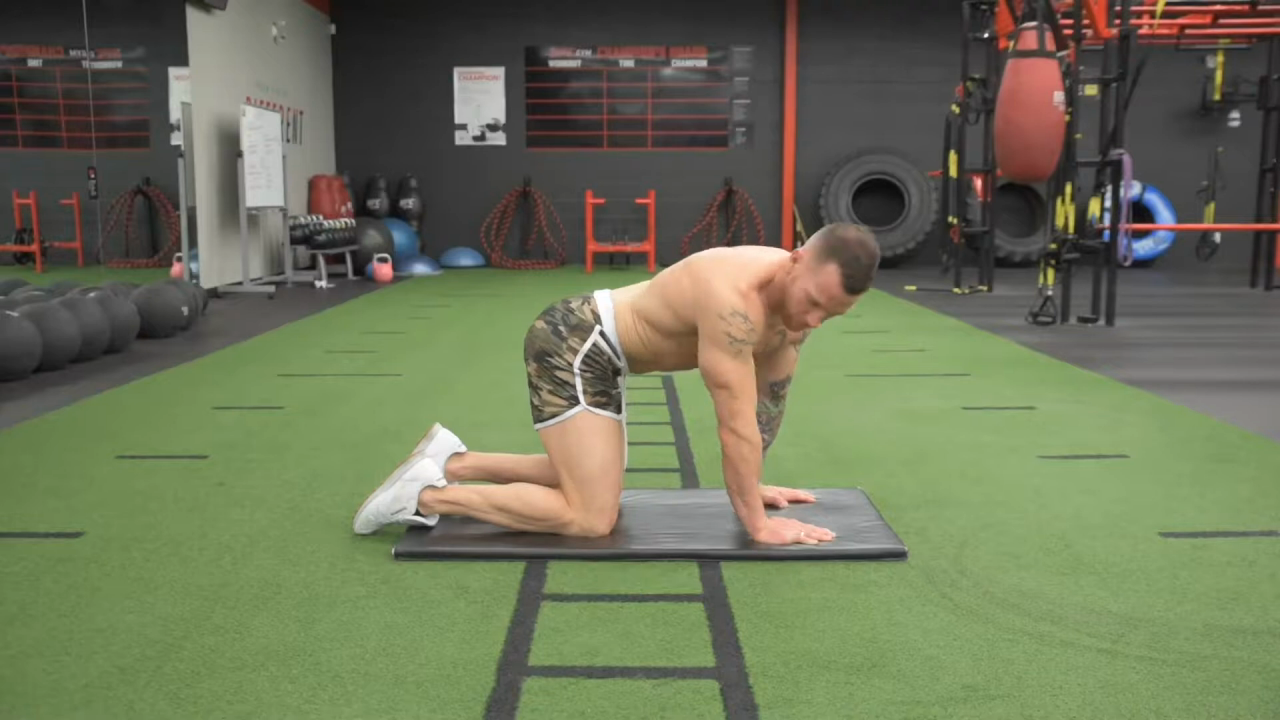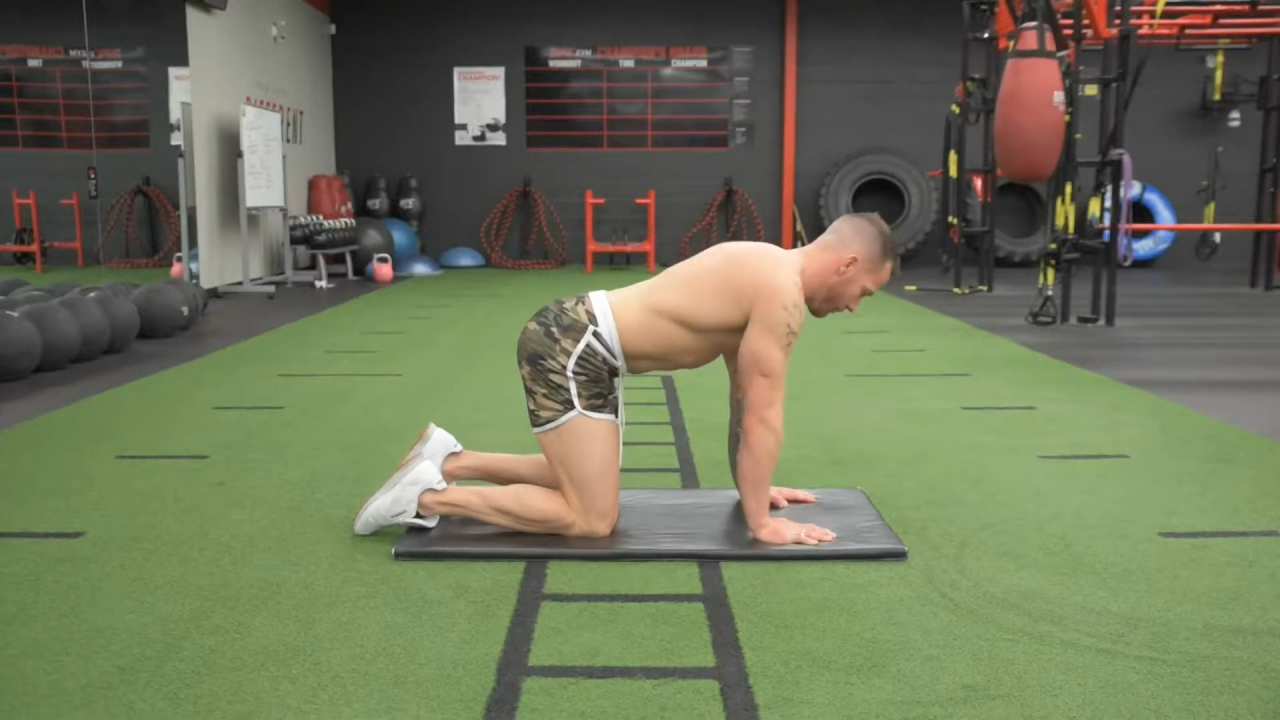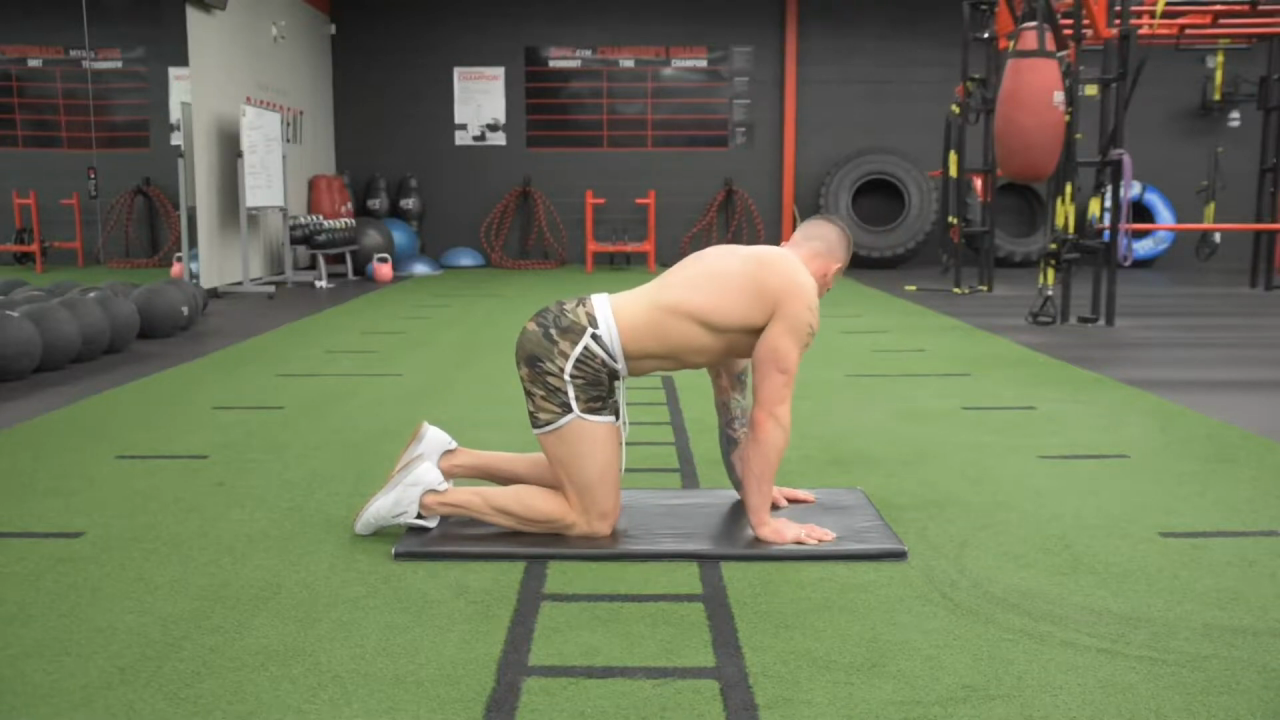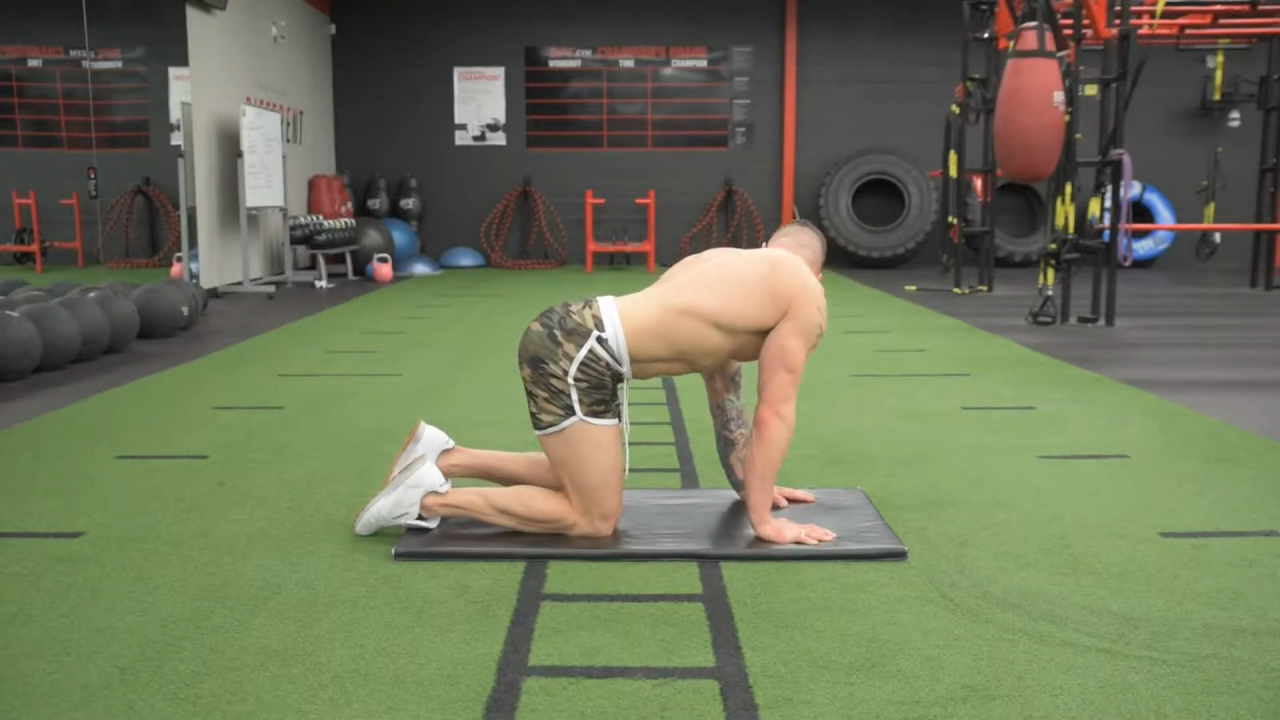
dt=0.5s
person 1, frame 1
left shoulder: (796, 304)
right shoulder: (735, 299)
left elbow: (769, 401)
right elbow: (736, 425)
left wrist: (749, 485)
right wrist: (758, 522)
left hip: (592, 352)
right hip: (571, 346)
left knee: (591, 481)
right knee: (592, 517)
left ankle: (453, 461)
right ankle: (426, 493)
person 1, frame 2
left shoulder: (766, 273)
right shoulder: (783, 293)
left elbow: (745, 396)
right elbow: (762, 416)
left wrist: (754, 486)
right wrist: (760, 521)
left hip: (572, 341)
right hip: (568, 350)
left knee: (583, 480)
right knee: (593, 519)
left ankle: (449, 461)
right ankle: (426, 496)
person 1, frame 3
left shoulder: (749, 265)
right shoulder: (798, 295)
left elbow: (730, 392)
right elbow: (770, 415)
left wrist: (750, 486)
right wrist: (761, 518)
left hip: (569, 338)
right hip: (571, 354)
left knee: (584, 478)
right knee: (593, 519)
left ankle: (445, 459)
right ankle: (427, 496)
person 1, frame 4
left shoulder: (734, 263)
right shoulder: (806, 297)
left elbow: (725, 395)
right elbow: (776, 413)
left wrist: (751, 485)
right wrist: (763, 518)
left hip: (569, 335)
right hip: (577, 356)
left knee: (583, 479)
right knee: (595, 520)
left ankle: (443, 458)
right ankle: (427, 497)
